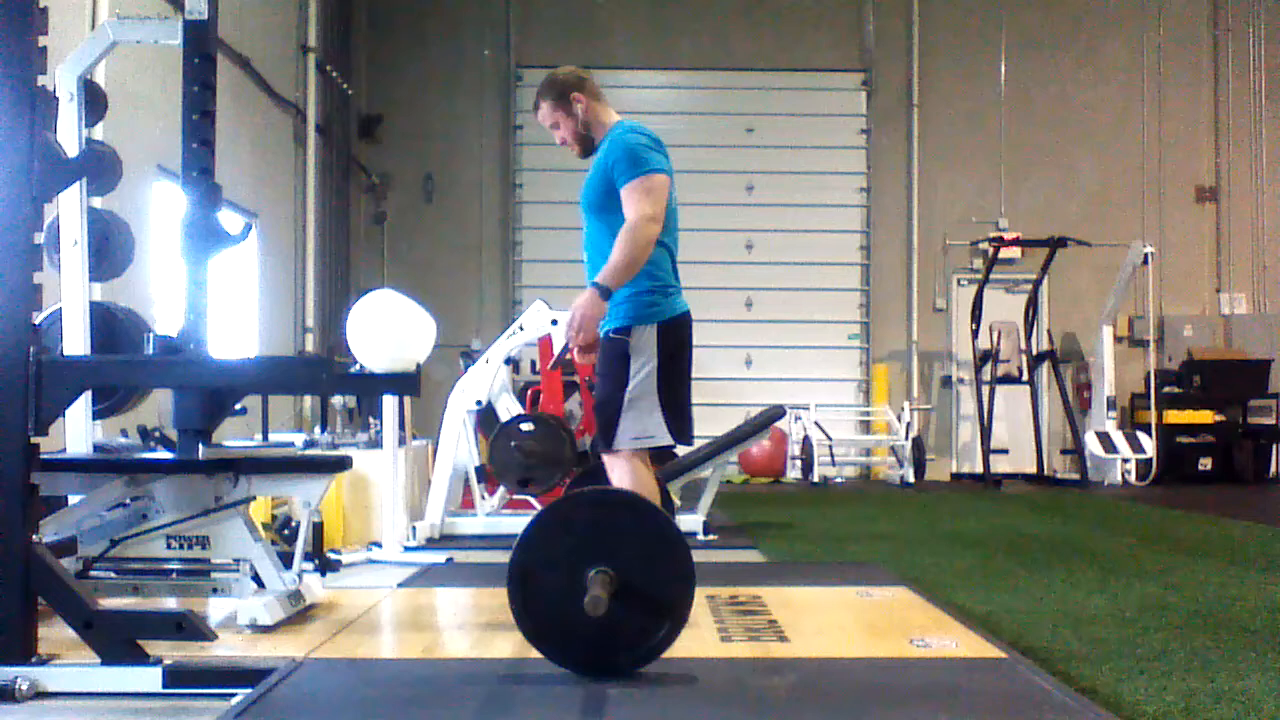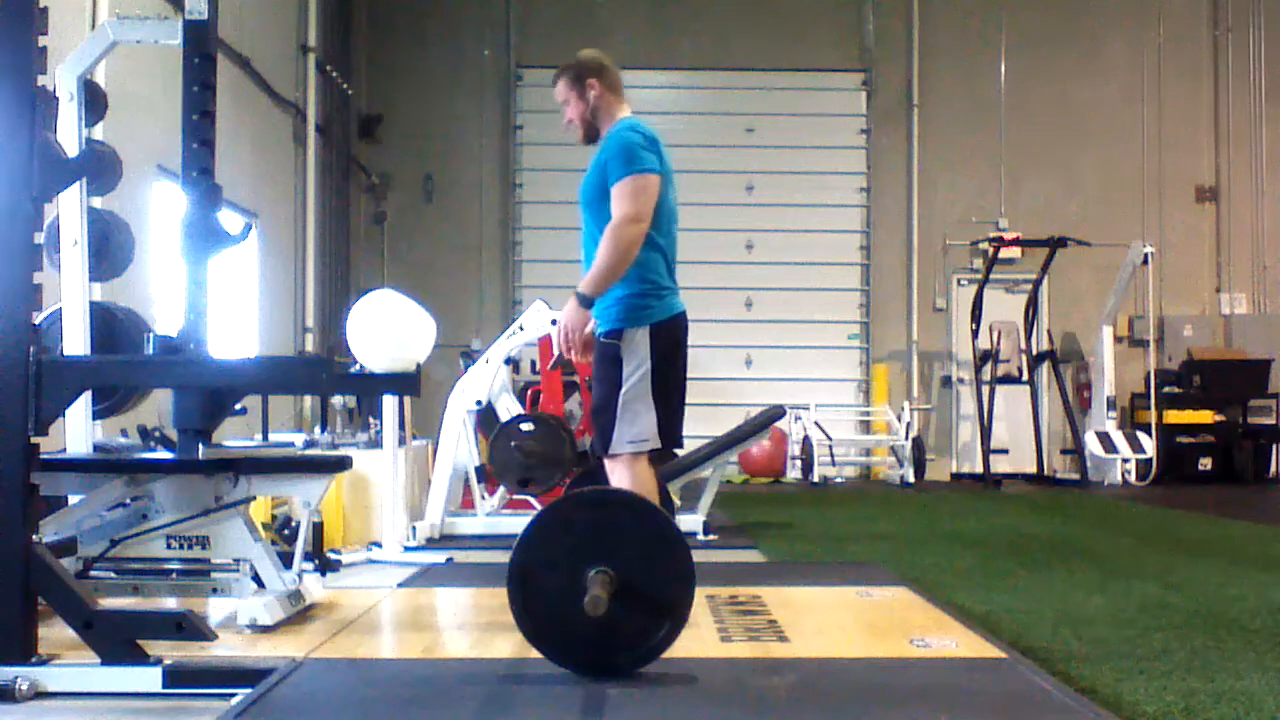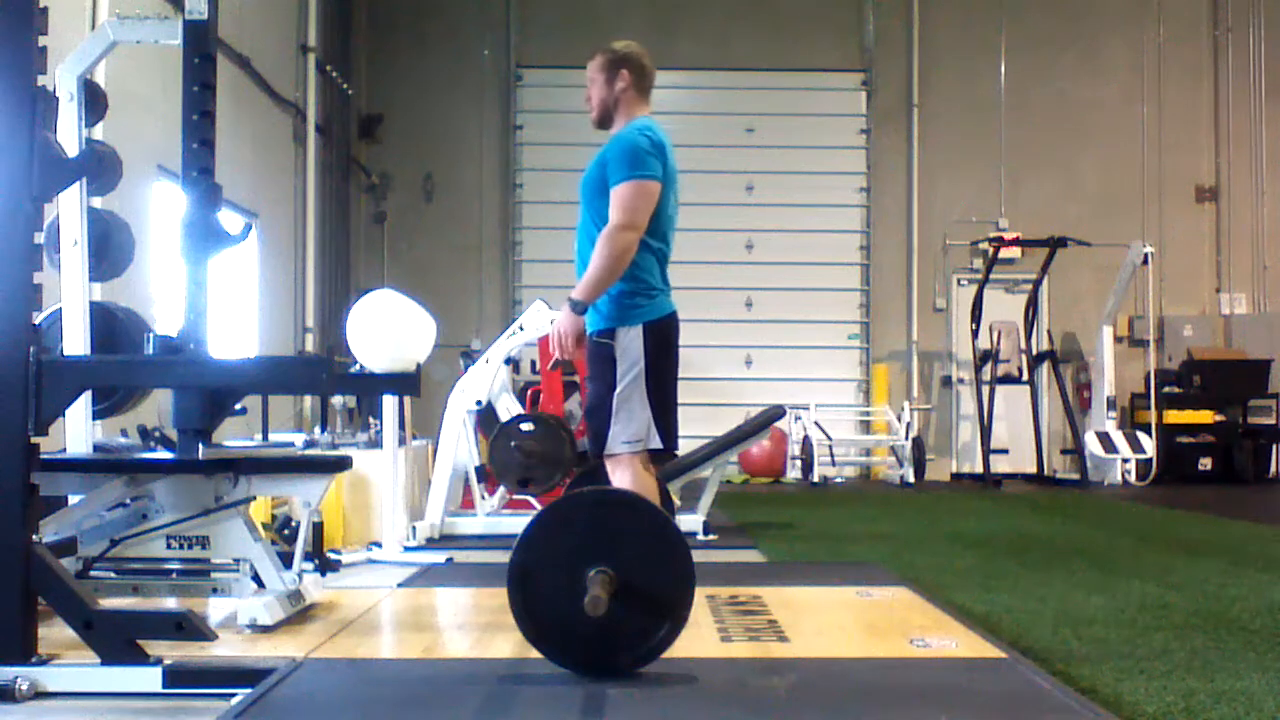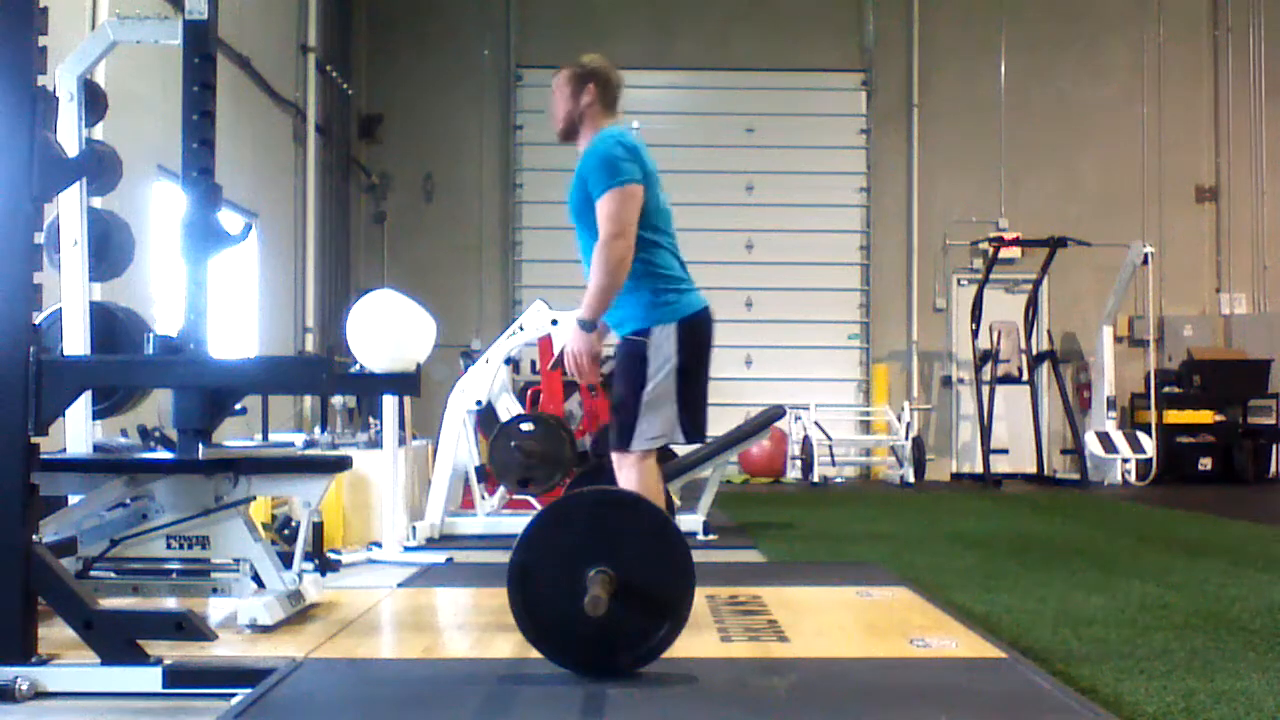
dt=0.4s
person 1, frame 1
left shoulder: (630, 143)
right shoulder: (612, 155)
left elbow: (645, 223)
left wrist: (597, 291)
right wrist: (600, 324)
left hip: (643, 322)
right hip: (633, 321)
left knee: (624, 449)
right knee: (629, 449)
person 1, frame 2
left shoulder: (628, 140)
right shoulder: (624, 145)
left elbow: (629, 226)
left wrist: (581, 300)
right wrist: (599, 318)
left hip: (637, 323)
right hip: (636, 319)
left knee: (624, 452)
right knee: (632, 451)
person 1, frame 3
left shoulder: (635, 141)
right shoulder: (634, 144)
left elbow: (624, 233)
left wrist: (575, 306)
right wrist: (590, 313)
left hip: (629, 324)
right hip: (630, 321)
left knee: (625, 453)
right knee: (626, 452)
person 1, frame 4
left shoulder: (606, 150)
right shoulder: (607, 151)
left elbow: (618, 241)
left wrist: (586, 325)
right wrist: (597, 326)
left hip: (663, 323)
right hip: (662, 321)
left knee: (632, 451)
right knee: (632, 450)
